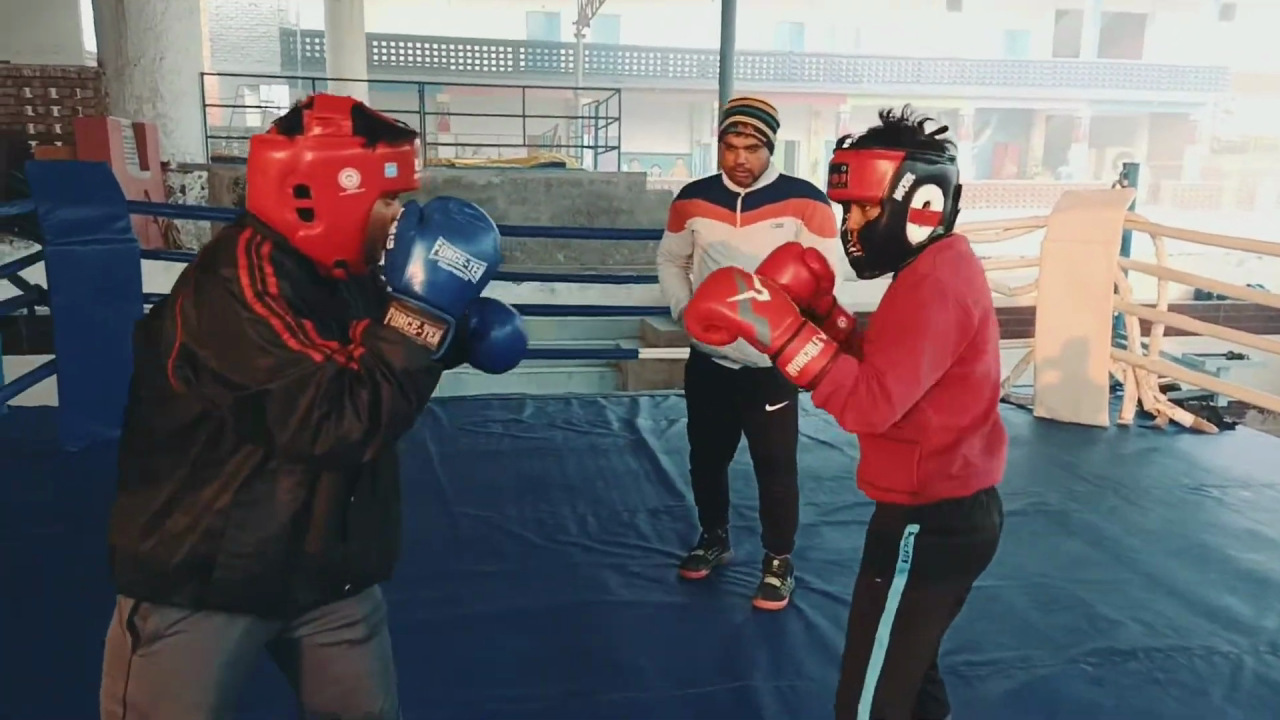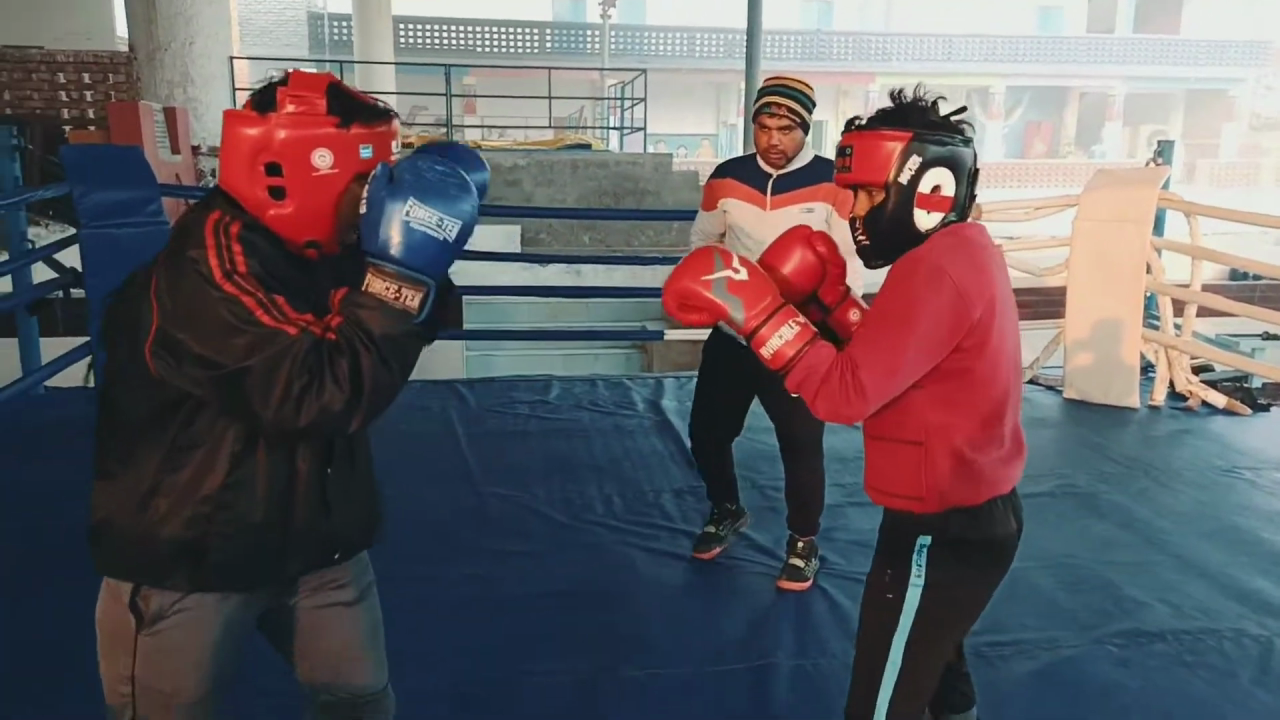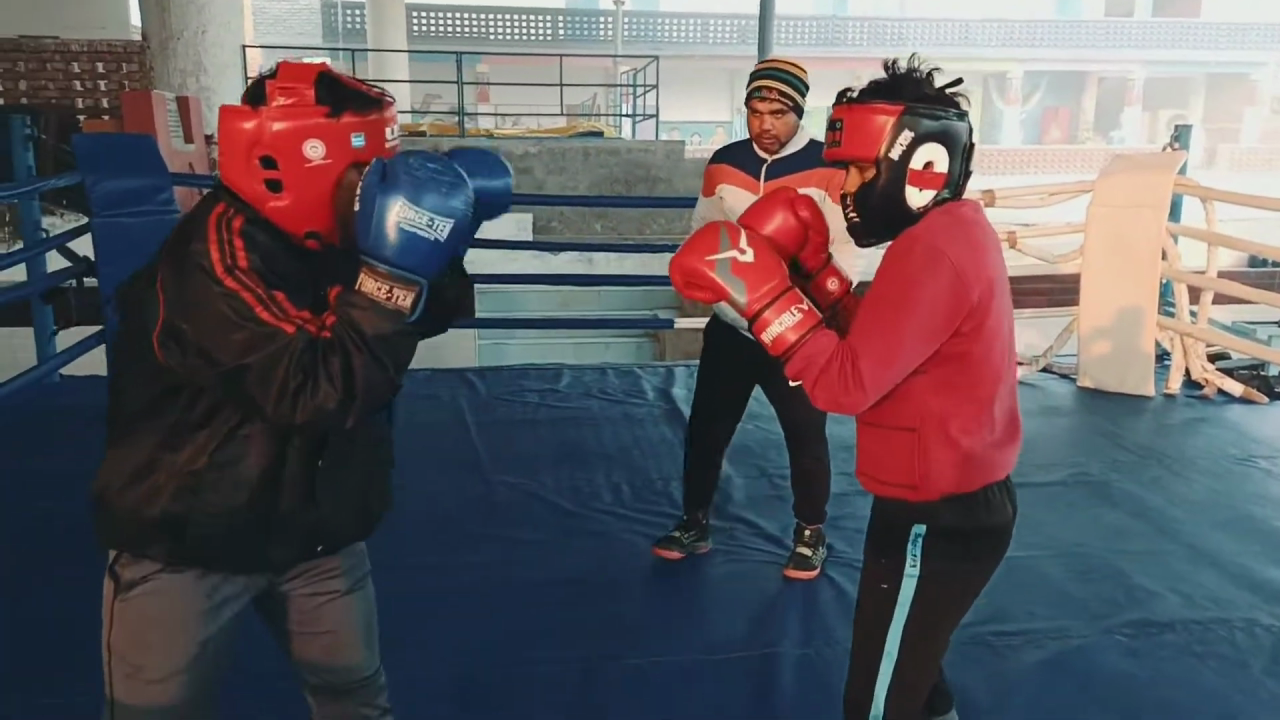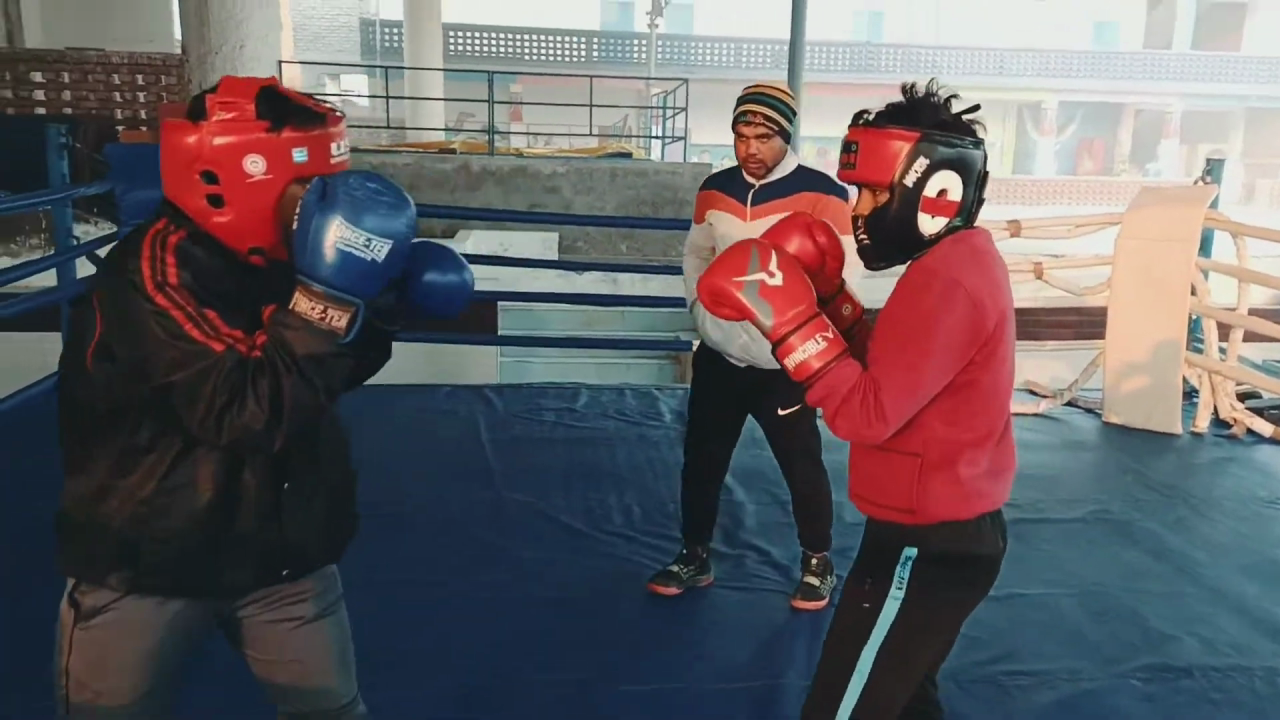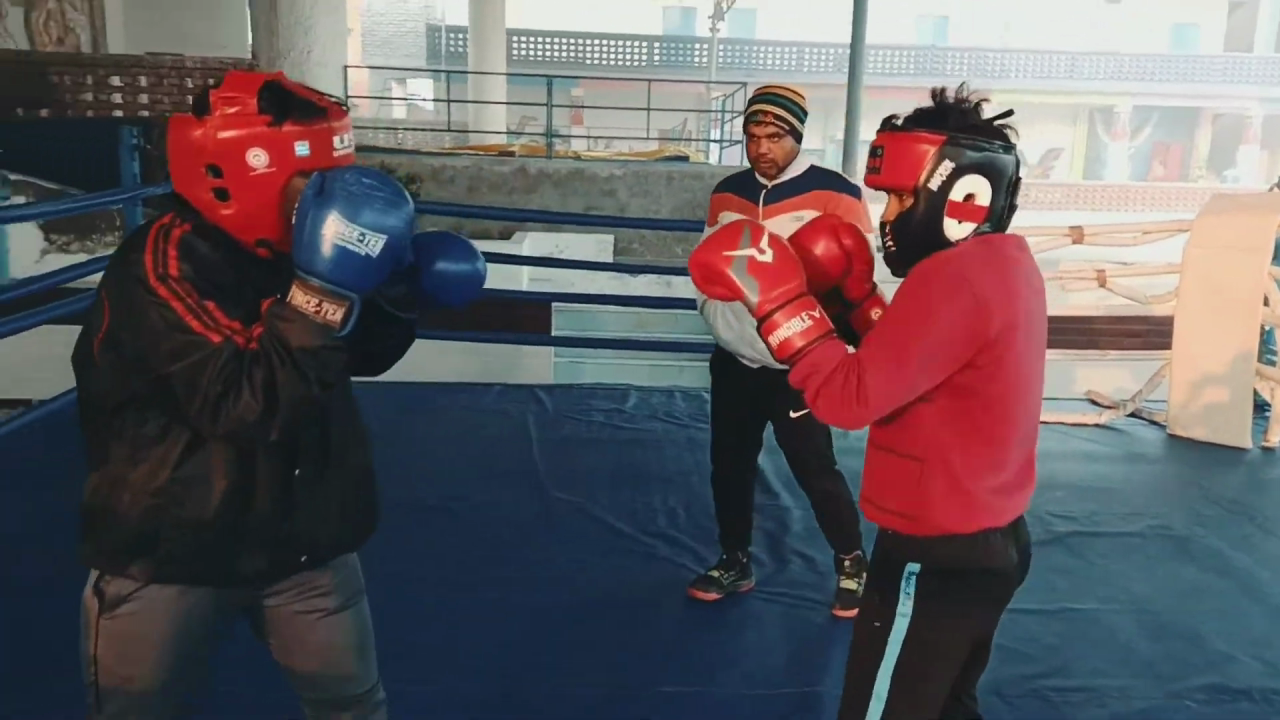
dt=0.2s
person 1, frame 1
left shoulder: (341, 272)
right shoulder: (238, 287)
left elbow: (366, 361)
right elbow: (338, 423)
left wrist: (461, 324)
right wrist: (422, 307)
left hip: (328, 570)
right hip: (199, 579)
person 1, frame 2
left shoulder: (317, 243)
right shoulder: (212, 266)
left elbow: (417, 321)
right elbow: (325, 397)
left wrist: (426, 245)
right wrist: (400, 271)
left hip: (315, 538)
right hip: (187, 557)
person 1, frame 3
left shoulder: (334, 234)
right shoulder: (220, 257)
left elbow: (431, 312)
right elbow: (319, 395)
left wrist: (449, 234)
right wrist: (390, 270)
left hip: (315, 527)
right hip: (184, 539)
person 1, frame 4
left shoulder: (283, 253)
right shoulder: (158, 273)
left elbow: (338, 370)
right elbow: (253, 415)
left wrist: (384, 296)
right wrist: (328, 293)
left hip: (282, 549)
right hip: (145, 562)
person 1, frame 5
left shoulder: (303, 240)
right shoulder: (165, 264)
left elbow: (353, 349)
right elbow: (250, 404)
left wrist: (408, 286)
right wrist: (323, 284)
left hip: (305, 535)
right hip: (164, 553)
person 2, frame 1
left shoulder: (934, 285)
right shoulder: (939, 269)
left elbow: (871, 404)
right elbow: (886, 371)
left wrist: (779, 329)
right wrist: (823, 317)
left hip: (929, 526)
right hip: (951, 514)
right knee: (910, 666)
person 2, frame 2
left shoulder: (936, 275)
right shoulder: (965, 253)
left elbow: (847, 394)
right elbow: (892, 362)
left wrist: (759, 312)
right wrist: (833, 305)
left hip: (942, 531)
right hip: (975, 512)
right knee: (929, 660)
person 2, frame 3
left shoulder: (931, 254)
right shoulder: (957, 232)
left elbow: (848, 384)
right elbow: (879, 342)
left wrist: (762, 293)
left hip: (936, 521)
right hip: (965, 502)
person 2, frame 4
left shoulder: (945, 281)
right shoulder: (965, 258)
left elbow: (867, 413)
right elbow: (892, 370)
left wrist: (787, 315)
right wrist: (828, 301)
left hip: (924, 547)
right hip: (961, 532)
person 2, frame 5
left shoulder: (954, 279)
right shoulder: (1008, 264)
left elbow: (850, 399)
left wrist: (777, 297)
left hip: (939, 561)
right hip: (992, 543)
person 3, frame 1
left shoulder: (804, 201)
right shoulder: (693, 199)
right elbow: (671, 261)
right wrist: (686, 313)
left hip: (773, 365)
right hip: (708, 359)
left knee: (775, 465)
right knee: (706, 457)
left ankle: (778, 562)
right ankle: (714, 539)
person 3, frame 2
left shoulder: (835, 186)
right shoulder: (726, 178)
left elbow: (854, 261)
right elbow: (703, 241)
right hip: (730, 337)
left knee: (801, 447)
right knee: (706, 433)
left ankle: (803, 543)
right ankle: (727, 509)
person 3, frame 3
left shoulder: (829, 169)
right shoulder: (724, 163)
left elbow: (848, 247)
right elbow: (703, 227)
right hip: (728, 327)
left knee: (805, 437)
right knee: (705, 430)
left ankle: (810, 533)
right ankle: (695, 524)
person 3, frame 4
left shoulder: (821, 194)
right shoulder: (715, 189)
left elbow: (842, 274)
right elbow: (695, 256)
right wrist: (701, 307)
left hip: (784, 363)
right hip: (717, 356)
left knee: (801, 464)
right knee: (701, 459)
left ankle: (817, 561)
right ankle: (694, 556)
person 3, frame 5
left shoulder: (833, 193)
right shoulder: (727, 192)
right wrist: (715, 313)
right hip: (733, 359)
left knee: (814, 468)
right knee: (729, 463)
left ankle: (852, 562)
right ankle: (735, 560)
